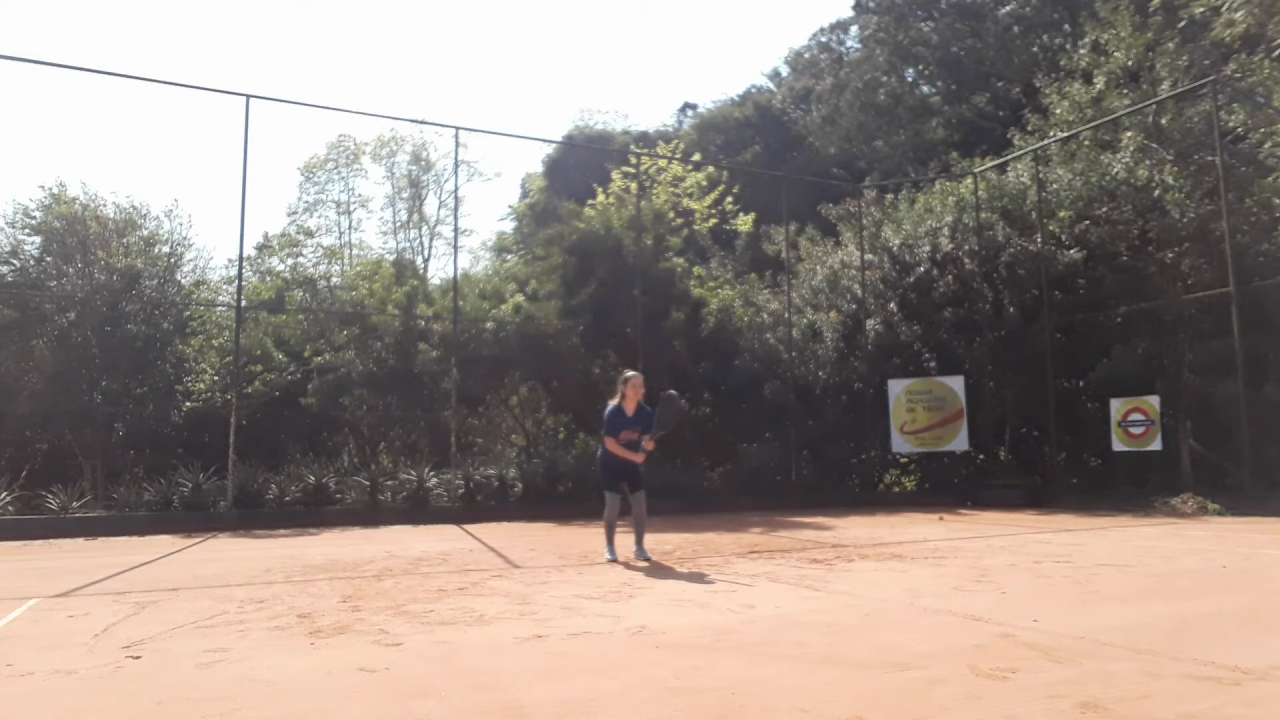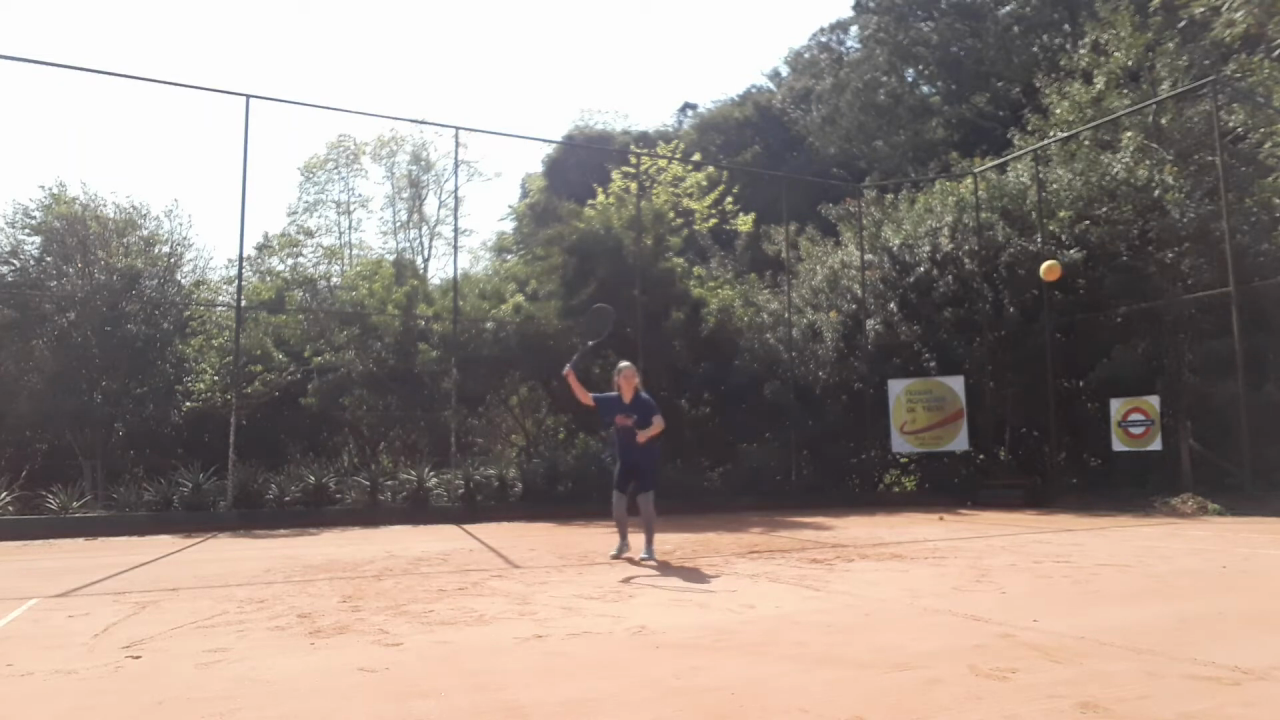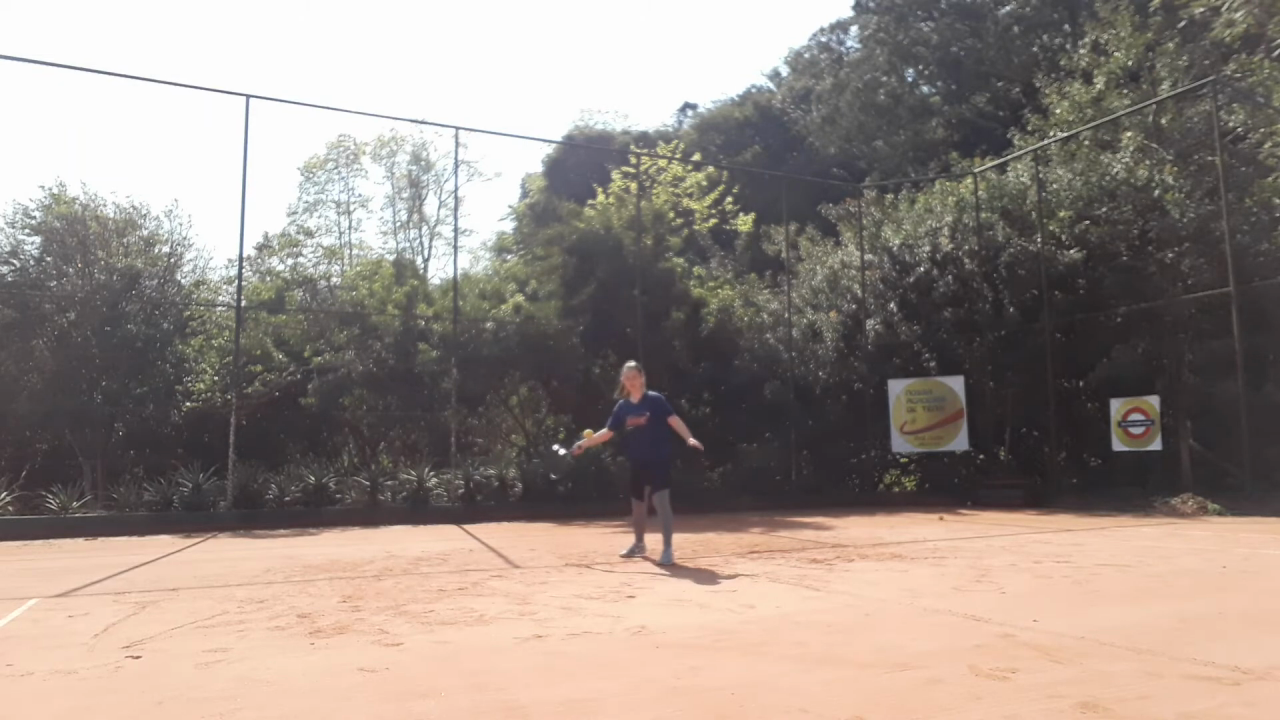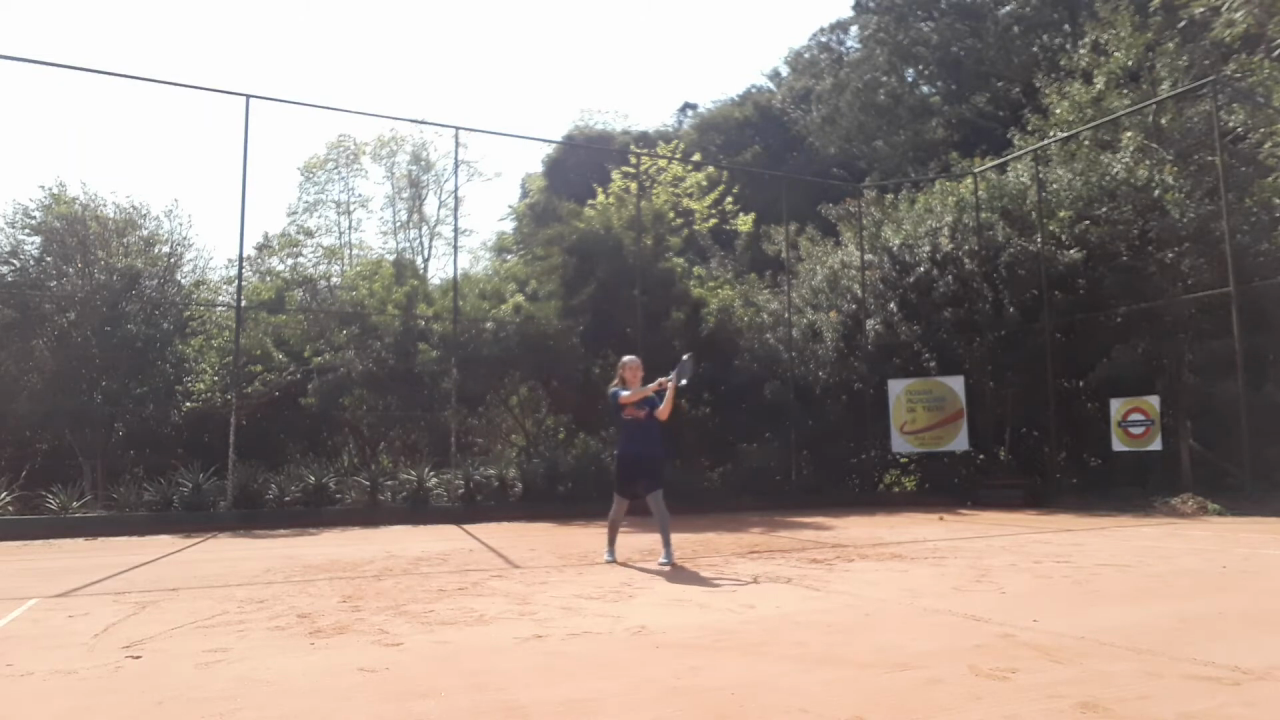
dt=0.7s
person 1, frame 1
left shoulder: (646, 413)
right shoulder: (613, 412)
left elbow: (648, 440)
right elbow: (609, 443)
left wrist: (649, 445)
right wrist: (632, 455)
left hip: (632, 465)
right hip: (610, 463)
left knee: (640, 504)
right knee: (613, 505)
left ankle: (639, 547)
right ankle: (610, 548)
person 1, frame 2
left shoulder: (644, 401)
right shoulder: (611, 400)
left elbow: (660, 423)
right elbow: (585, 398)
left wrist: (647, 432)
right wrist: (572, 378)
left hip: (646, 460)
right hip: (624, 460)
left knee: (646, 503)
right knee: (618, 501)
left ankle: (649, 547)
right ankle: (623, 541)
person 1, frame 3
left shoulder: (655, 400)
right shoulder: (621, 406)
left elbow: (674, 421)
right elbow: (608, 433)
left wrist: (689, 438)
right wrist: (585, 442)
left hip: (659, 459)
right hip: (638, 461)
left knee: (661, 501)
right knee: (638, 504)
left ankle: (667, 550)
right ankle: (639, 544)
person 1, frame 4
left shoulder: (651, 397)
right shoulder: (616, 394)
left elbow: (662, 415)
right elbow: (629, 397)
left wrist: (670, 390)
right wrist: (654, 386)
left hip: (650, 456)
right hip: (626, 457)
left knee: (657, 501)
right knee: (619, 505)
left ankle: (667, 550)
right ankle: (610, 548)
